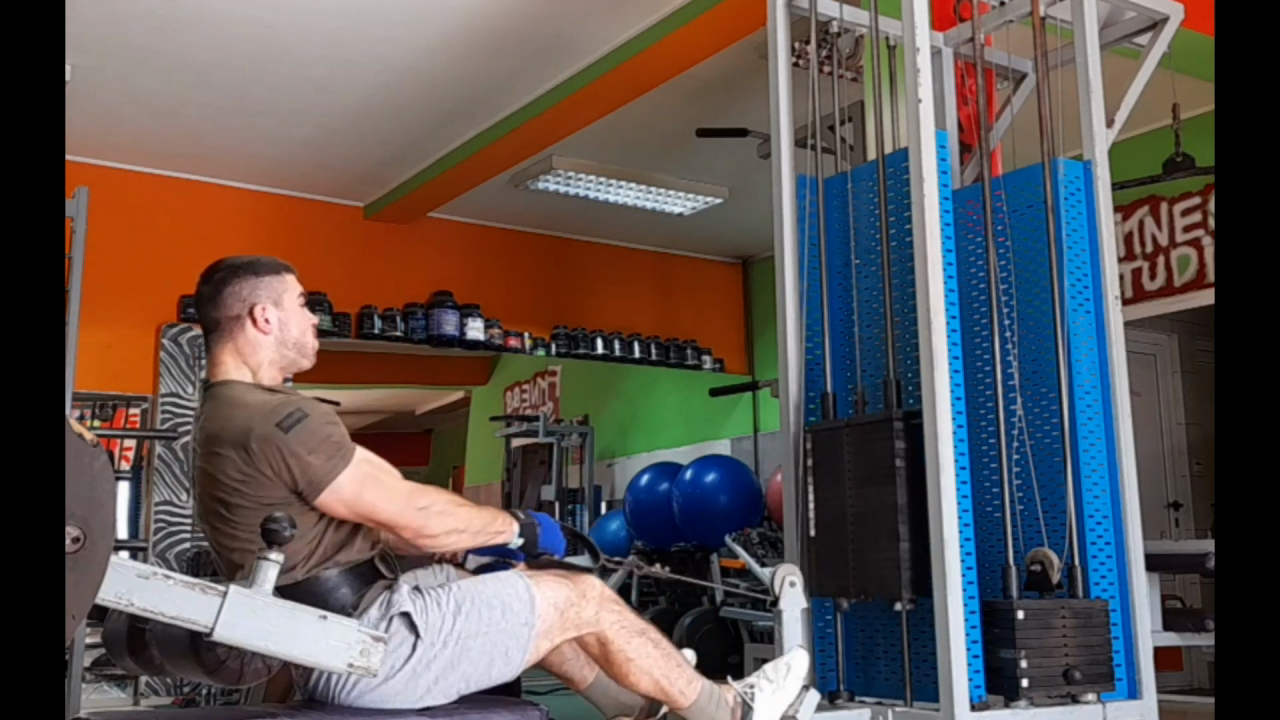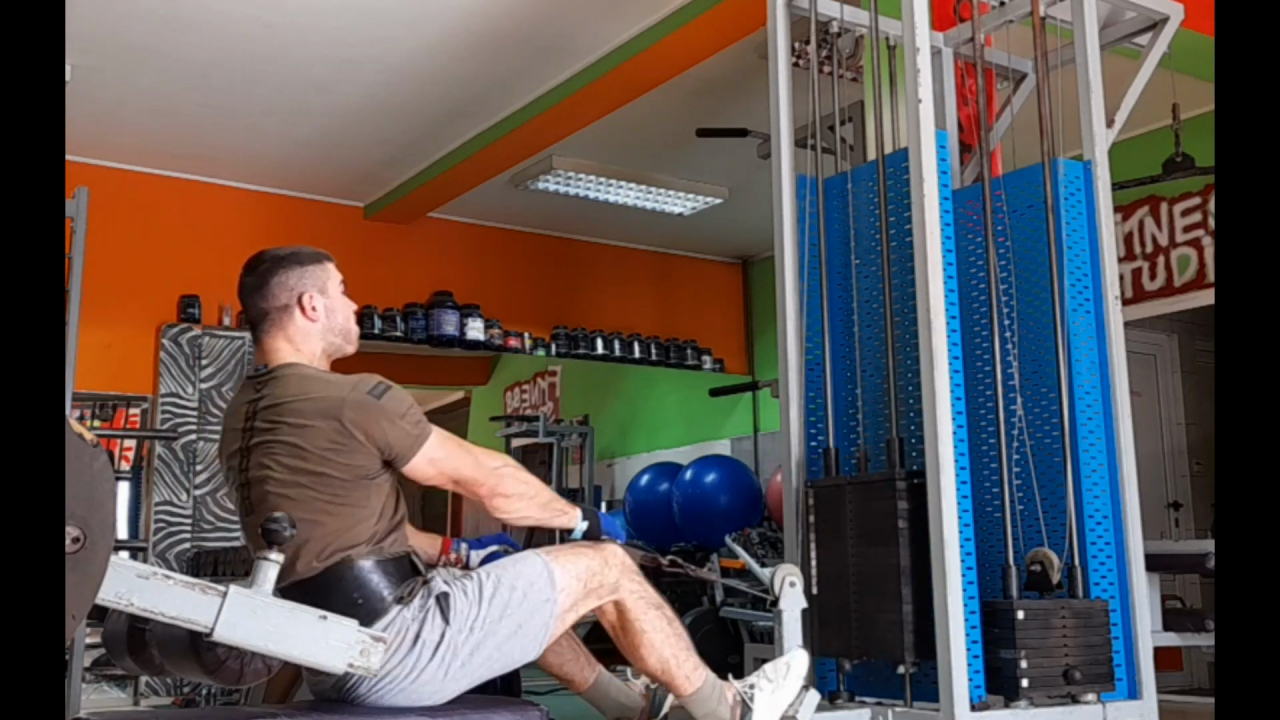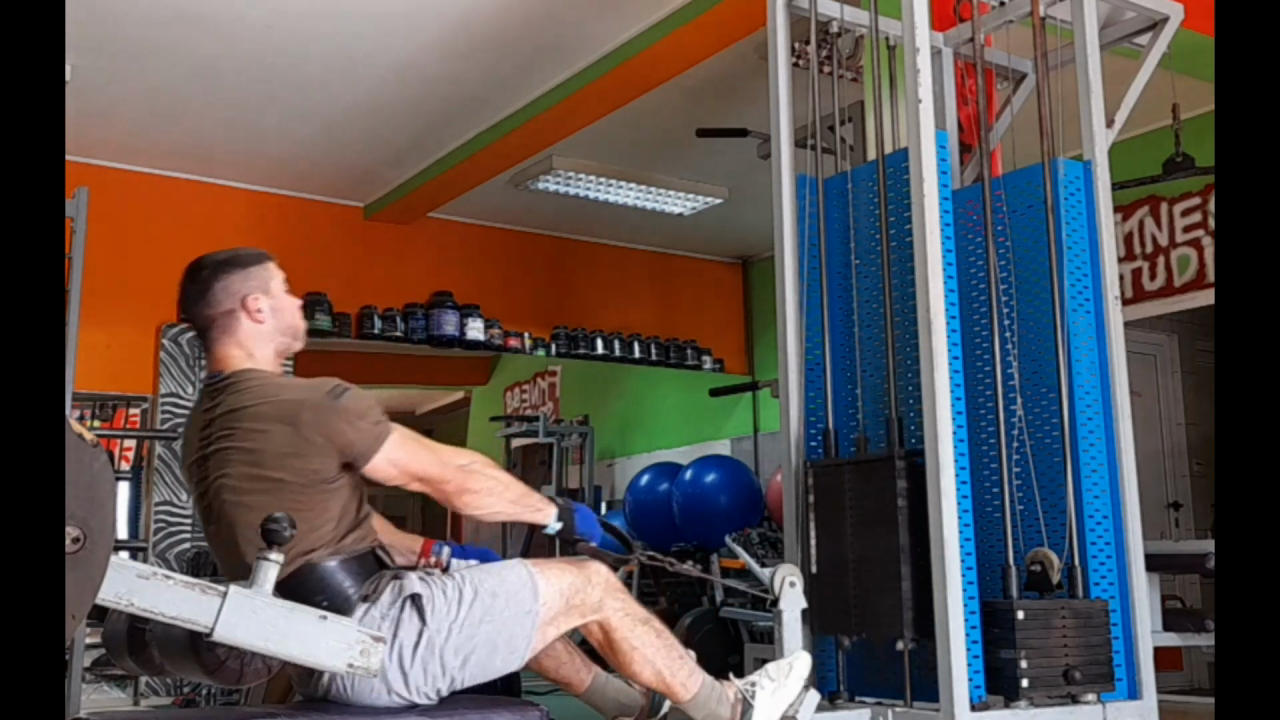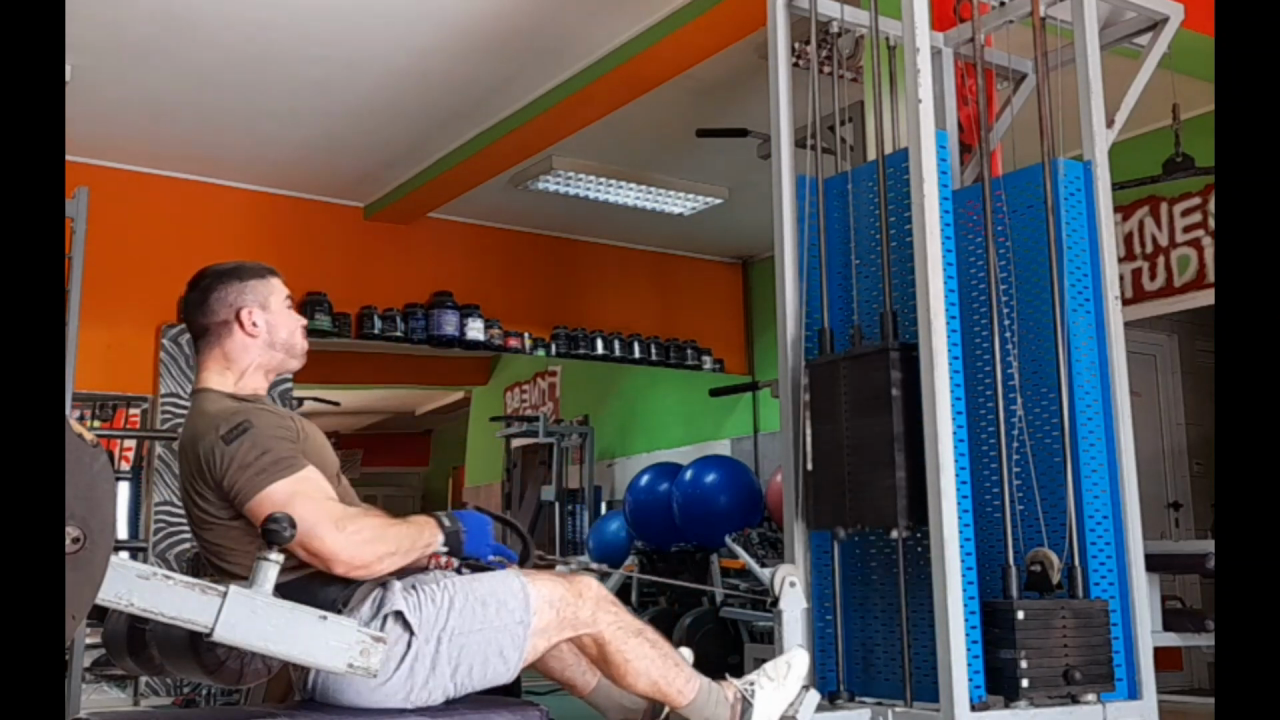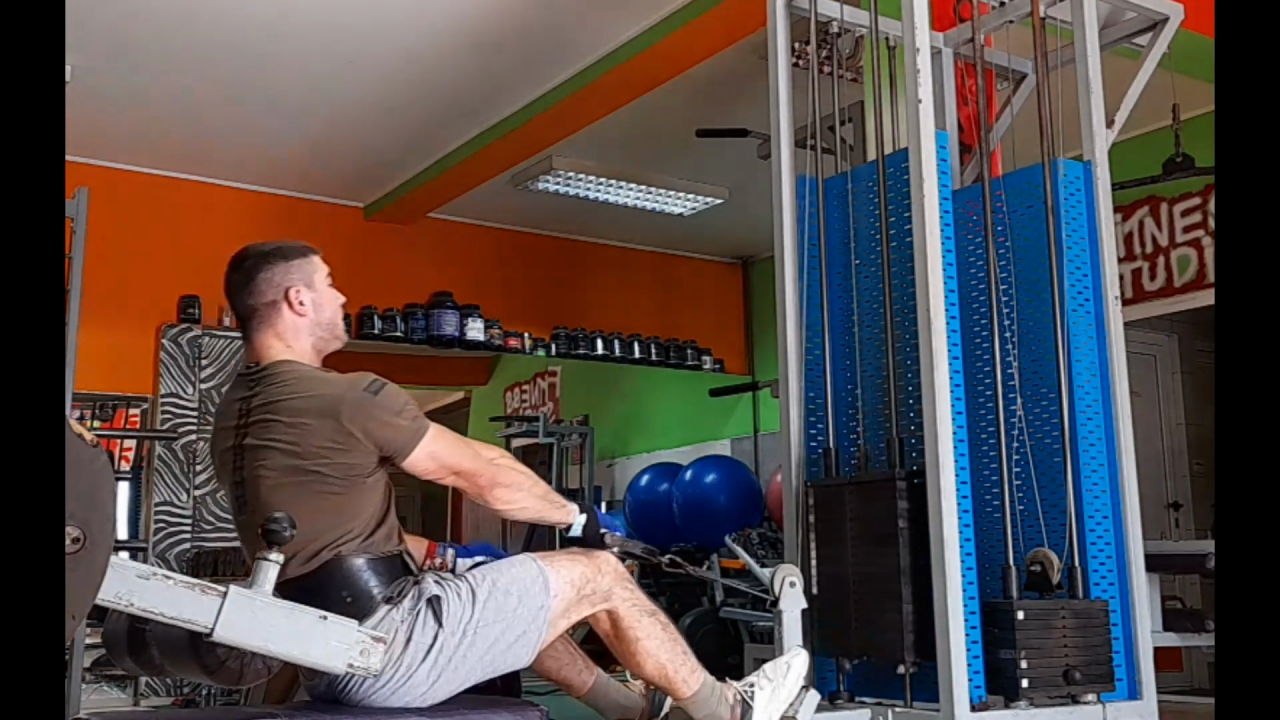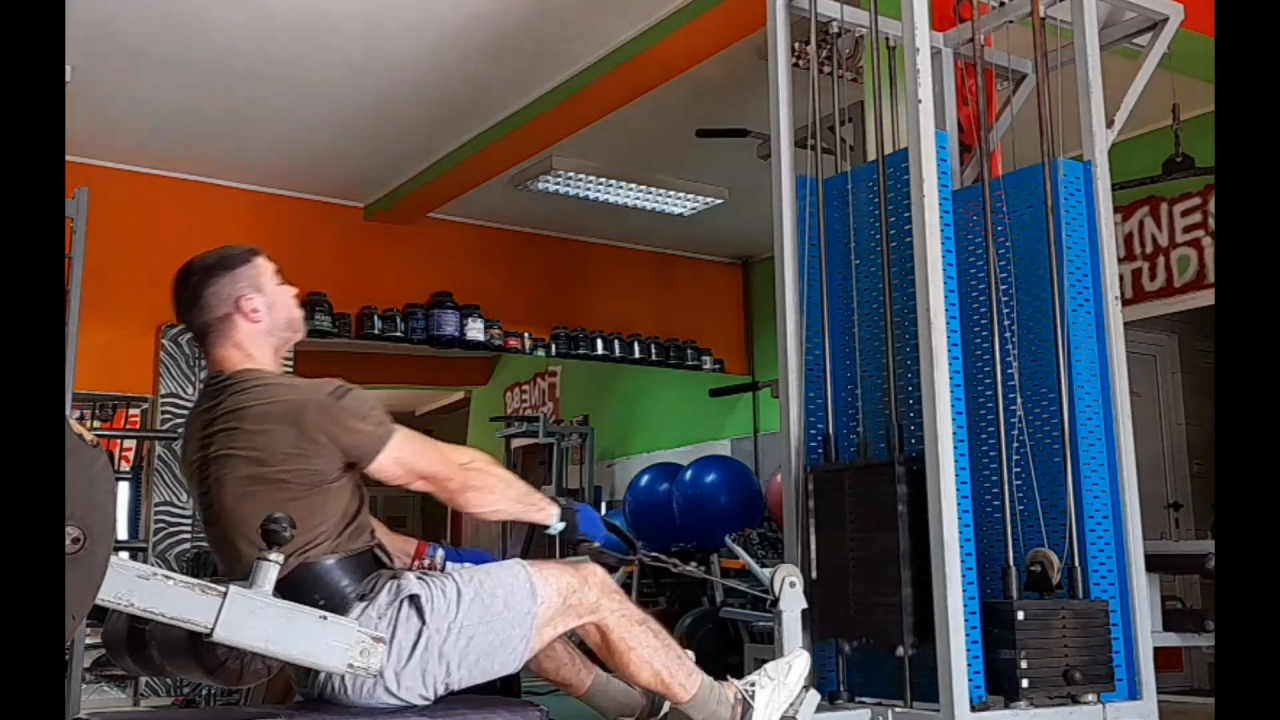
dt=0.5s
person 1, frame 1
left shoulder: (236, 412)
right shoulder: (273, 421)
left elbow: (376, 508)
right elbow: (415, 517)
left wrist: (483, 538)
right wrist: (517, 526)
left knee: (513, 584)
right knee: (583, 599)
person 1, frame 2
left shoulder: (243, 417)
right shoulder: (353, 400)
right elbow: (486, 480)
left wrist: (452, 552)
right wrist: (582, 519)
right hip: (394, 648)
left knee: (514, 585)
right knee: (605, 566)
person 1, frame 3
left shoulder: (207, 425)
right shoulder: (309, 404)
right elbow: (455, 477)
right wrist: (558, 513)
left knee: (499, 592)
right knee: (590, 586)
person 1, frame 4
left shoulder: (234, 419)
right shoulder: (233, 429)
left elbow: (336, 526)
right elbow: (348, 547)
left wrist: (436, 549)
right wrist: (441, 532)
left knee: (512, 592)
right knee: (582, 600)
person 1, frame 5
left shoulder: (237, 412)
right shoulder: (346, 398)
right elbow: (483, 474)
right wrist: (577, 517)
right hip: (389, 645)
left knee: (515, 595)
right knee: (598, 576)
person 1, frame 6
left shoulder: (216, 421)
right shoulder: (311, 404)
right elbow: (459, 476)
right wrist: (560, 513)
left knee: (506, 589)
right knee: (588, 590)
